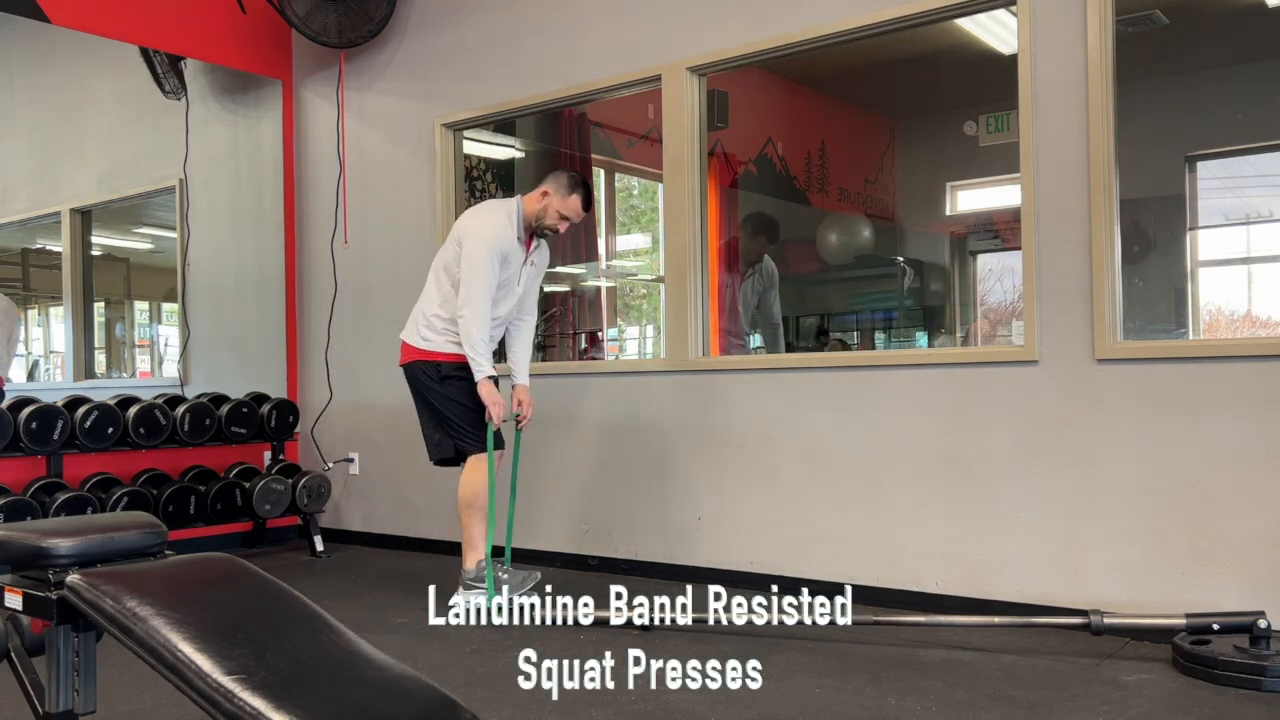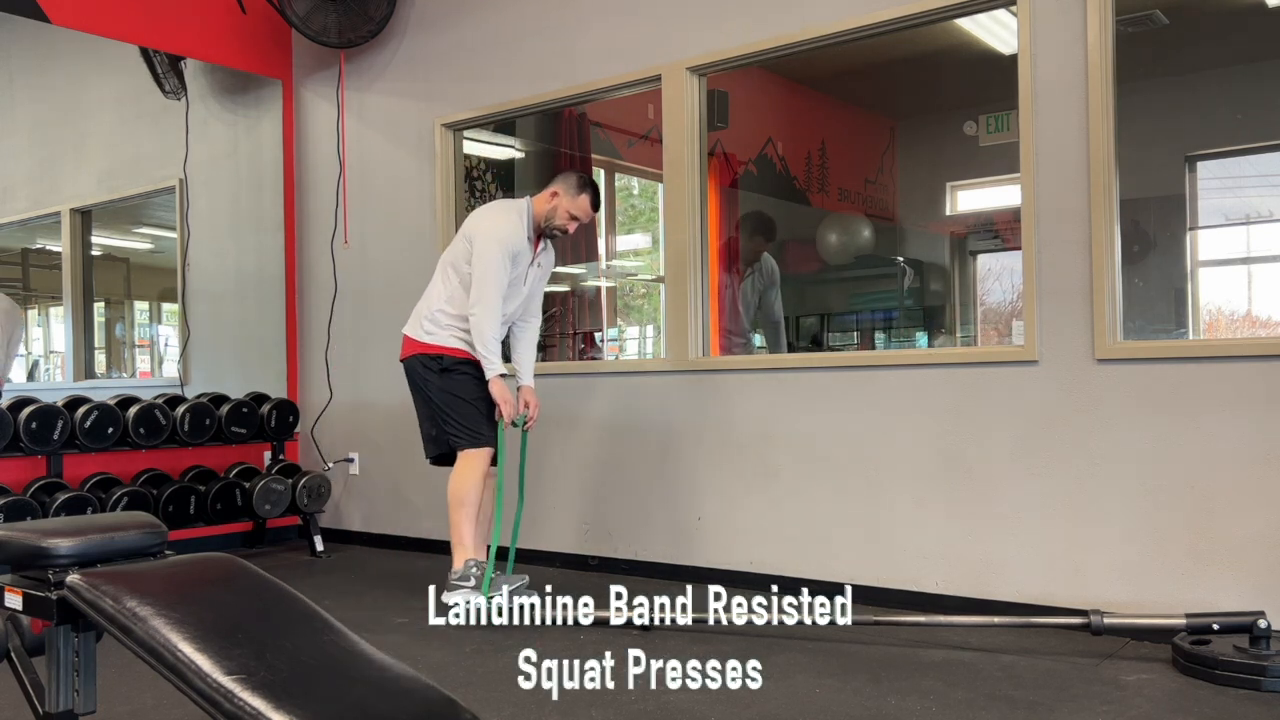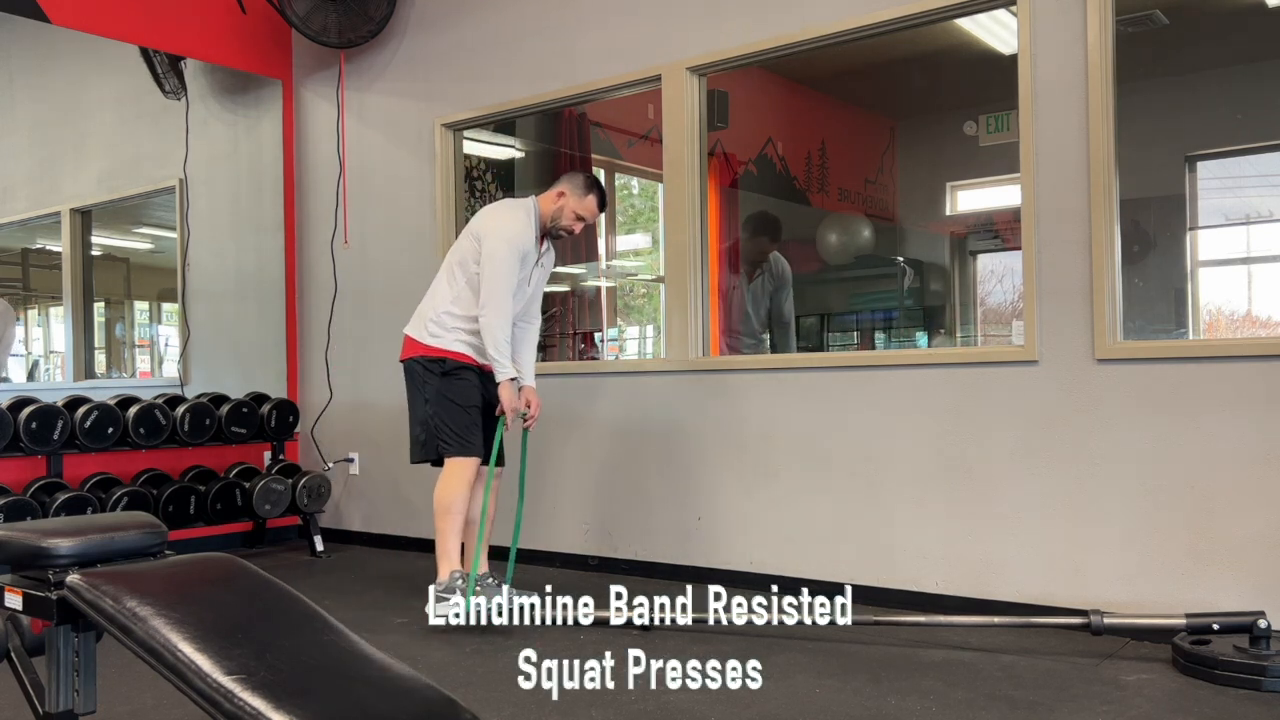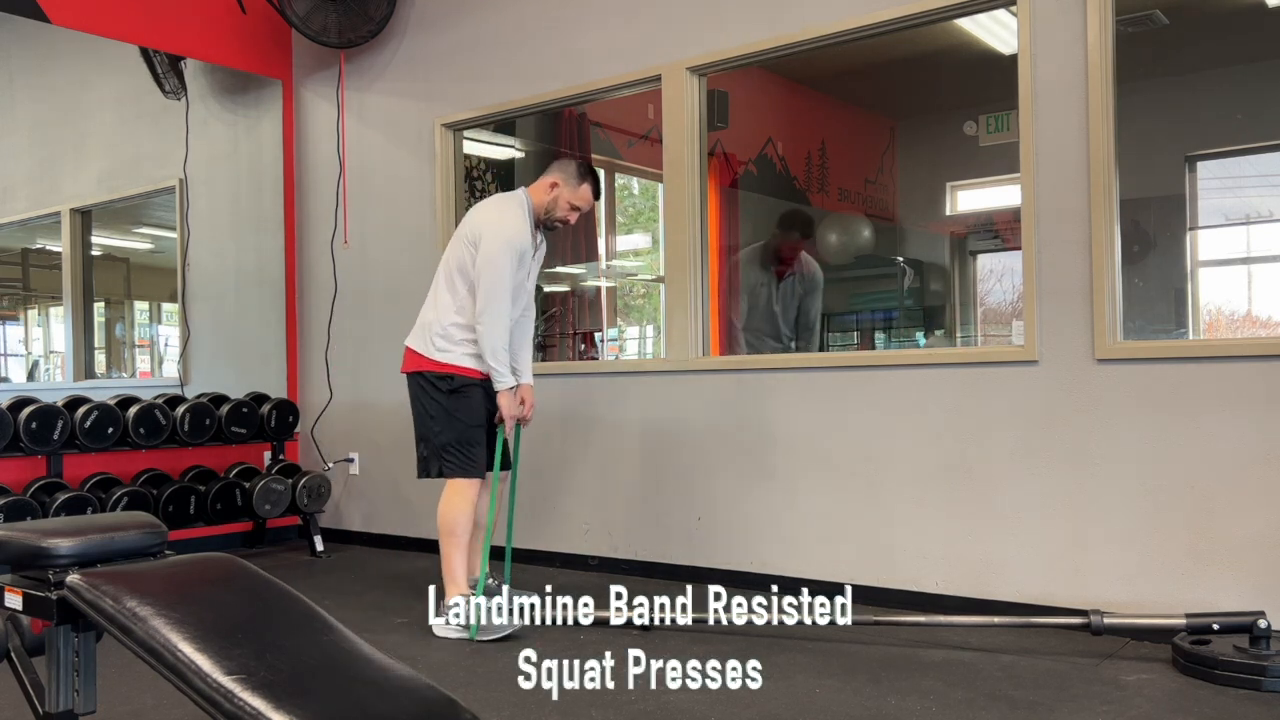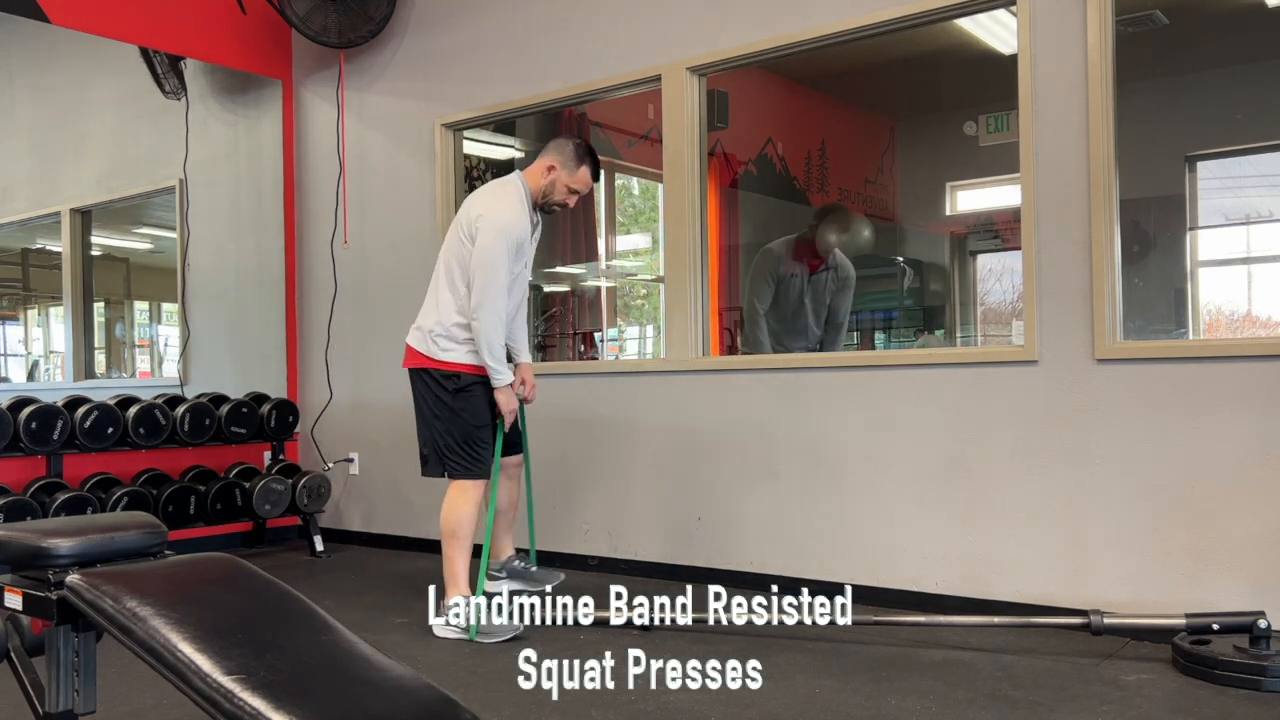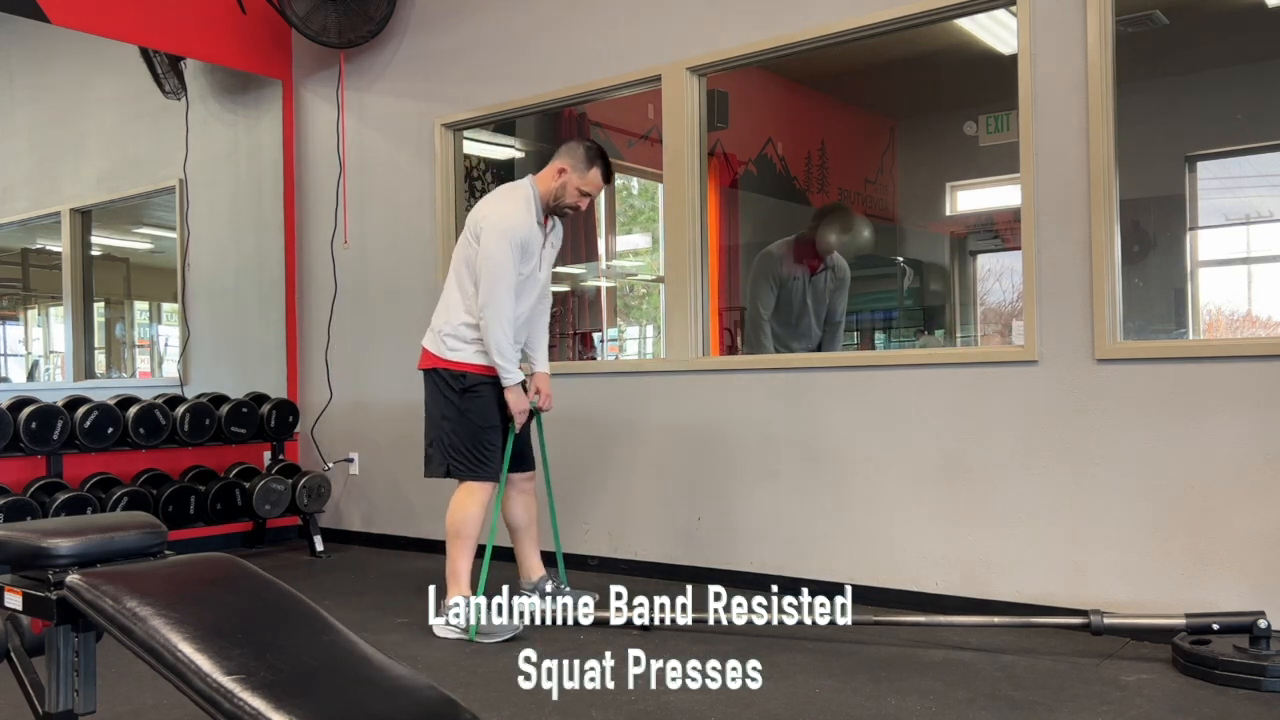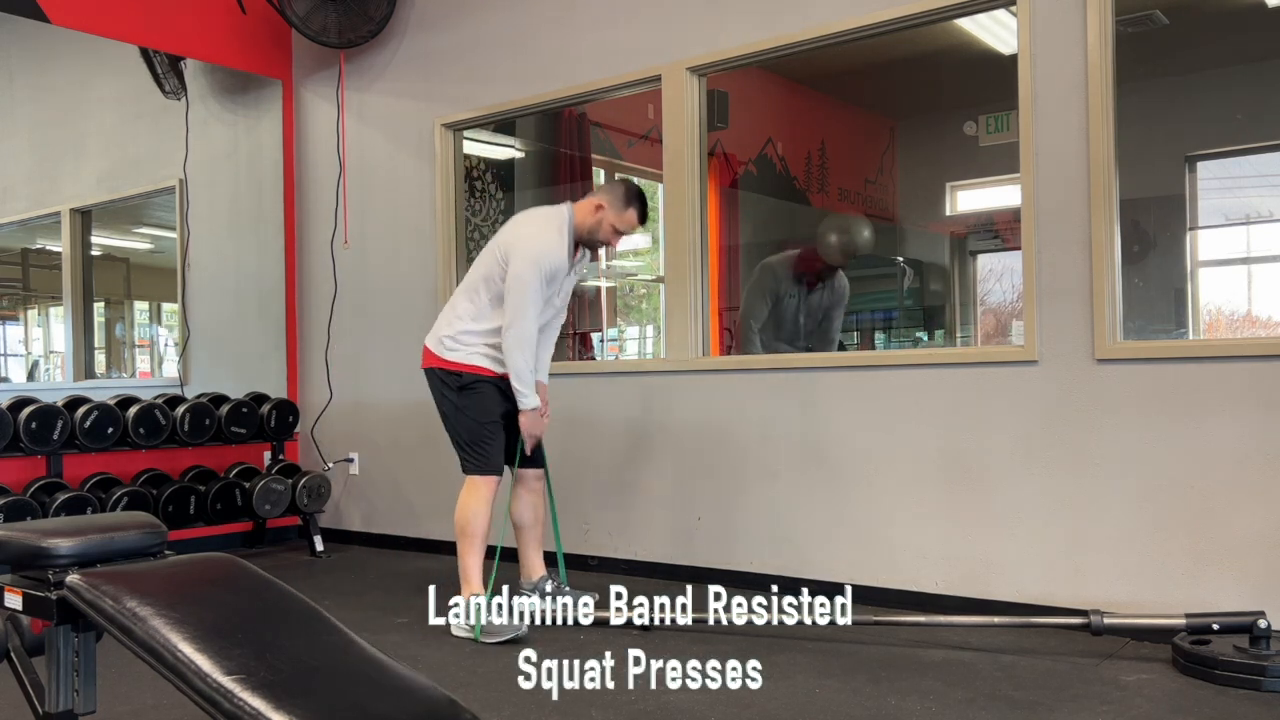
dt=0.3s
person 1, frame 1
left shoulder: (539, 251)
right shoulder: (490, 224)
left elbow: (522, 319)
right elbow: (472, 306)
left wrist: (521, 381)
right wrist: (486, 378)
left hip: (470, 359)
right hip: (434, 351)
left knee: (481, 458)
right knee: (483, 452)
left ankle: (477, 575)
right ankle: (476, 571)
person 1, frame 2
left shoulder: (545, 253)
right shoulder: (500, 223)
left elbow: (526, 320)
right elbow: (484, 305)
left wrist: (526, 382)
right wrist: (497, 377)
left hip: (471, 355)
right hip: (436, 347)
left knee: (484, 460)
right knee: (476, 450)
left ankle: (475, 571)
right ankle: (464, 572)
person 1, frame 3
left shoulder: (545, 251)
right shoulder: (507, 223)
left elbow: (526, 320)
right elbow: (494, 306)
left wrist: (527, 382)
right wrist: (507, 379)
left hip: (475, 358)
right hip: (439, 350)
left knee: (483, 466)
right knee: (462, 460)
left ankle: (477, 577)
right ankle: (448, 585)
person 1, frame 4
left shoulder: (536, 237)
right shoulder: (503, 222)
left elbow: (520, 312)
right elbow: (490, 314)
left wrist: (523, 379)
right wrist: (504, 386)
left hip: (473, 365)
right hip: (442, 361)
left knee: (487, 473)
right knee: (465, 476)
left ankle: (477, 581)
right ankle: (455, 605)
person 1, frame 5
left shoulder: (529, 213)
right shoulder: (501, 214)
right elbow: (485, 308)
left wrist: (522, 359)
right wrist: (501, 382)
left hip: (476, 357)
right hip: (450, 358)
left knee: (510, 458)
right knee: (470, 476)
left ankle: (503, 563)
right ankle: (455, 608)
person 1, frame 6
left shoulder: (551, 223)
right shoulder: (508, 215)
right elbow: (493, 308)
left wrist: (540, 369)
right wrist: (511, 382)
left hip: (496, 364)
right hip: (462, 363)
left knee: (522, 475)
right knee: (479, 479)
left ankle: (534, 581)
right ankle: (456, 608)
person 1, frame 7
left shoulder: (578, 246)
right shoulder: (541, 241)
right elbow: (519, 327)
left wrist: (539, 381)
right wrist: (527, 403)
left hip: (500, 364)
right hip: (460, 361)
left knee: (530, 471)
right knee: (486, 473)
left ankle: (536, 584)
right ankle: (470, 605)
